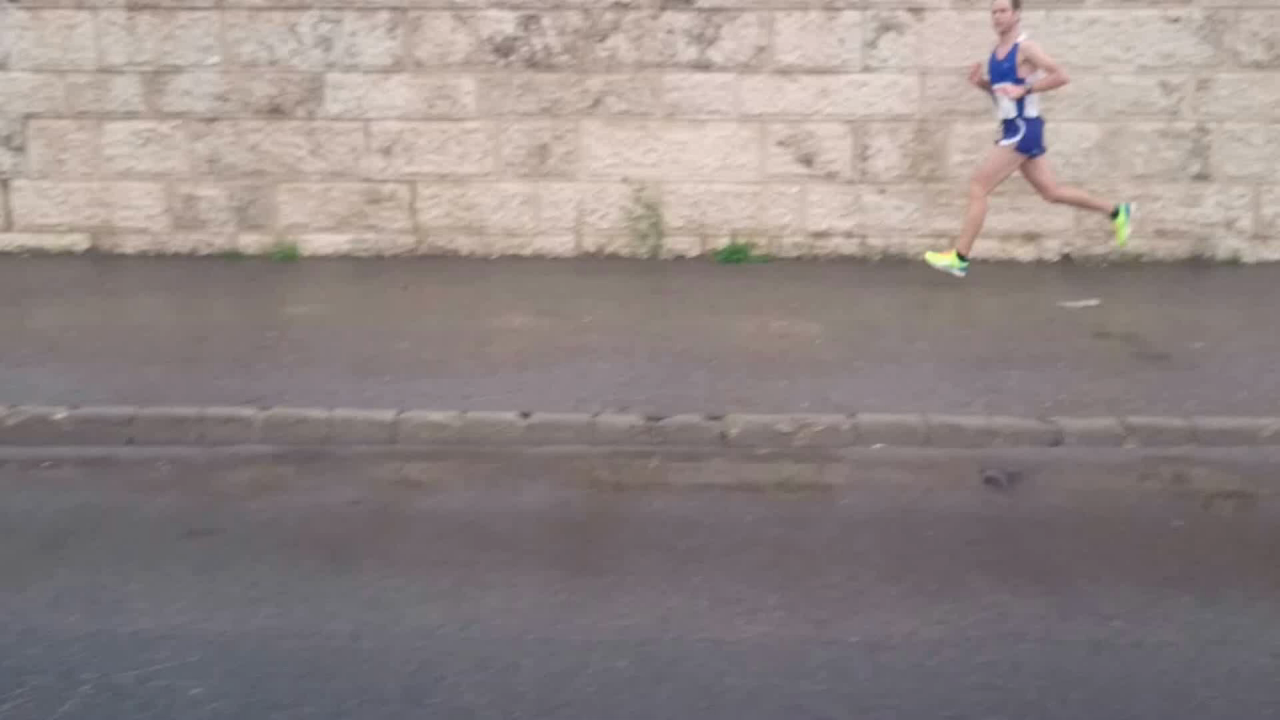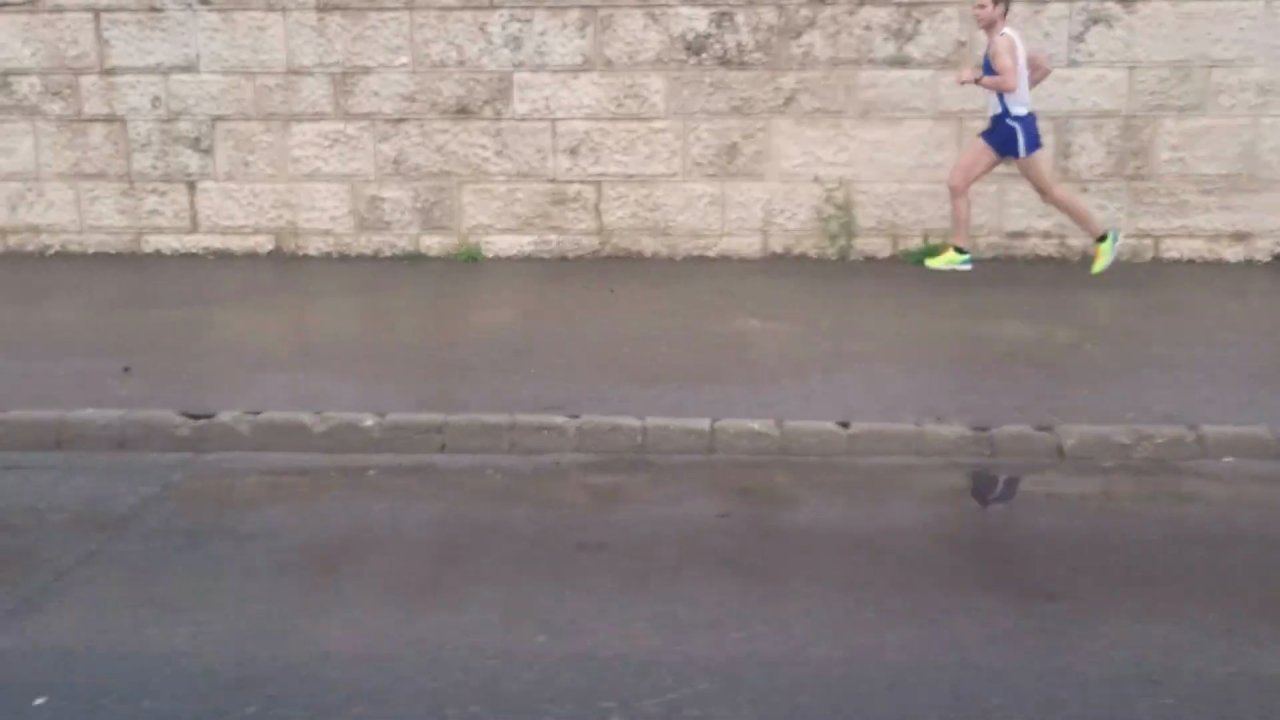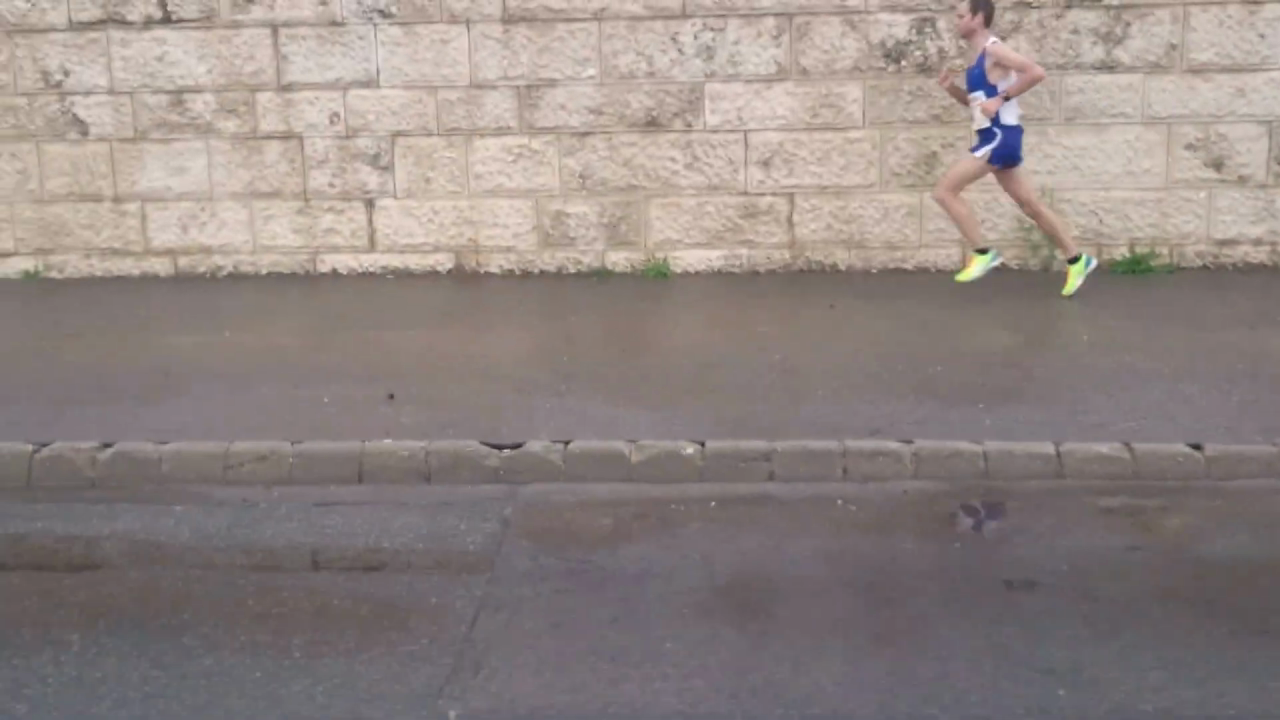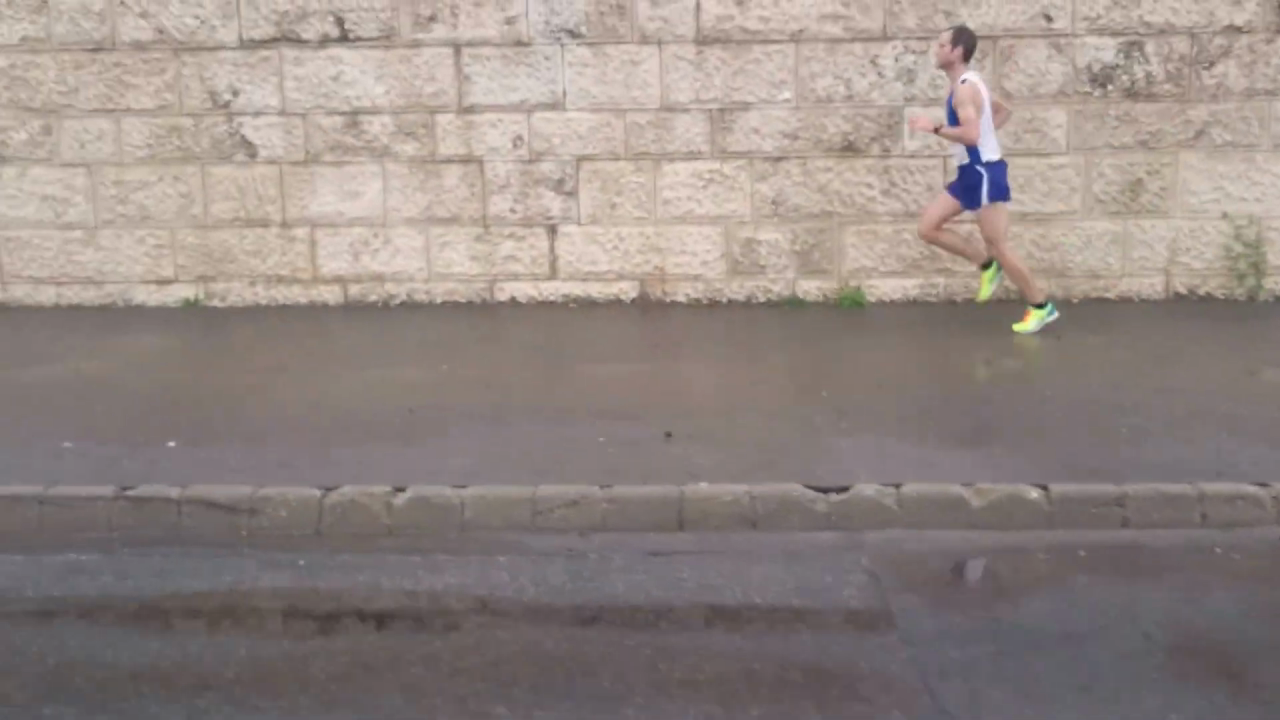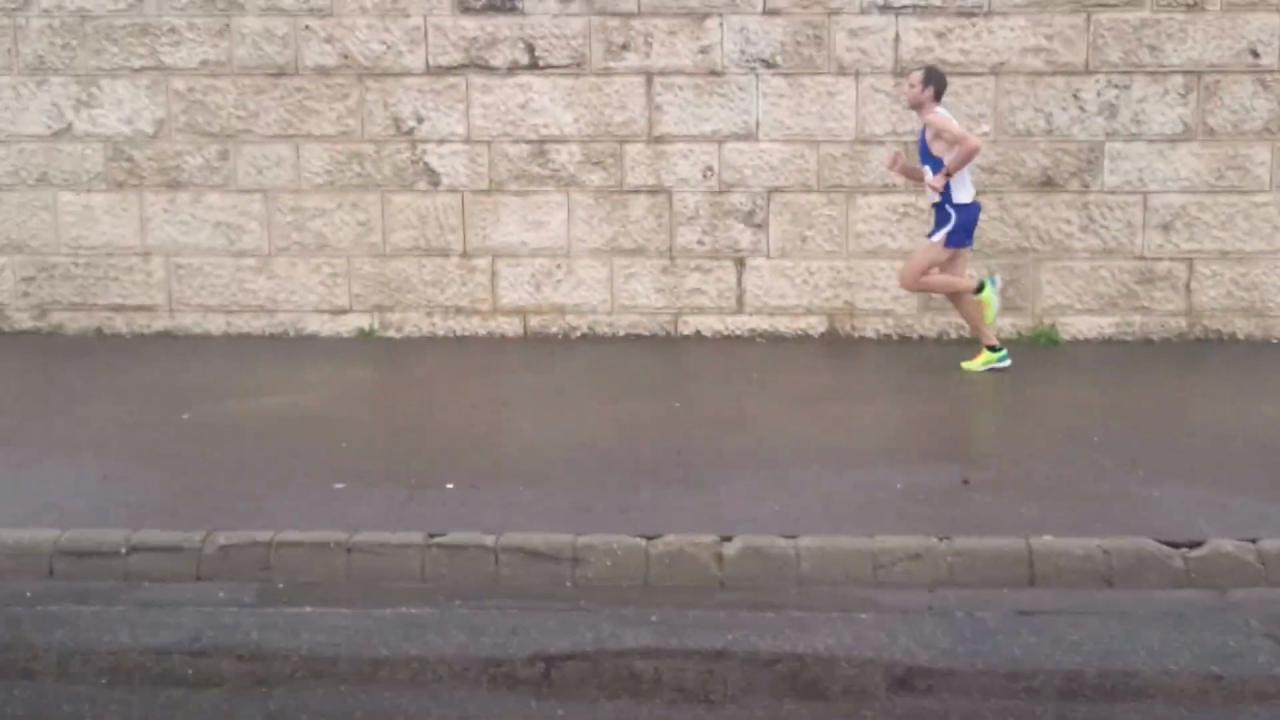
dt=0.3s
person 1, frame 1
left shoulder: (1026, 47)
right shoulder: (997, 49)
left elbow: (1062, 76)
left wrist: (1024, 90)
right wrist: (979, 81)
left hip: (1024, 129)
right hip: (1014, 130)
left knee: (977, 186)
right knee: (1050, 192)
left ankle: (958, 257)
right ankle: (1117, 213)
person 1, frame 2
left shoulder: (1002, 40)
right shoulder: (1004, 40)
left elbow: (1009, 83)
right elbow: (1043, 68)
left wrist: (974, 78)
left hip: (1014, 129)
right hip: (1000, 128)
left knee: (1049, 194)
right knee: (956, 181)
left ankle: (1103, 239)
right ankle: (959, 253)
person 1, frame 3
left shoulder: (994, 49)
right shoulder: (977, 54)
left elbow: (1037, 72)
right elbow: (972, 100)
left wrist: (1001, 99)
right wrist: (951, 88)
left hip: (1000, 138)
right hip: (993, 140)
left knee: (943, 191)
right knee: (1031, 207)
left ankle: (982, 252)
right ankle: (1076, 260)
person 1, frame 4
left shoulder: (966, 86)
right shoulder: (966, 83)
left elbow: (970, 134)
right elbow: (1004, 111)
left wrist: (933, 127)
left hip: (984, 175)
right hip: (971, 174)
left knee: (999, 248)
right knee: (925, 229)
left ankle: (1040, 306)
right ankle: (987, 265)
person 1, frame 5
left shoulder: (937, 119)
right shoulder: (931, 124)
left elbow: (973, 144)
left wrist: (944, 175)
right wrist: (903, 166)
left hip: (956, 215)
right hip: (952, 213)
left knee: (910, 280)
right knee: (955, 290)
left ankle: (980, 287)
right ankle: (993, 349)
